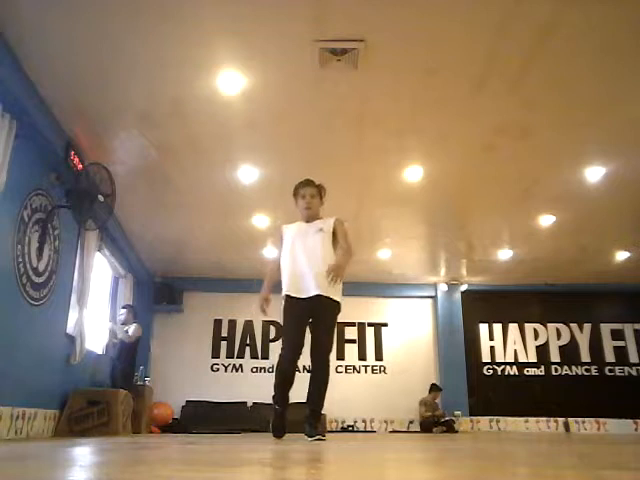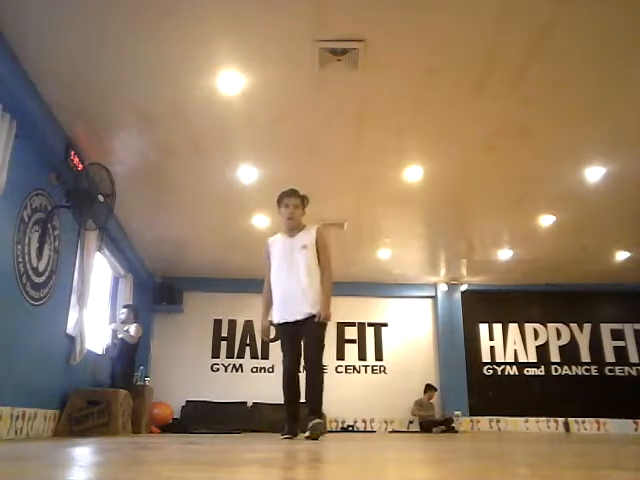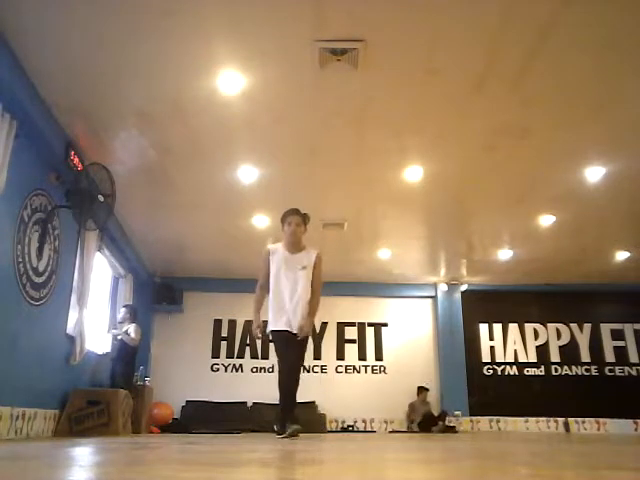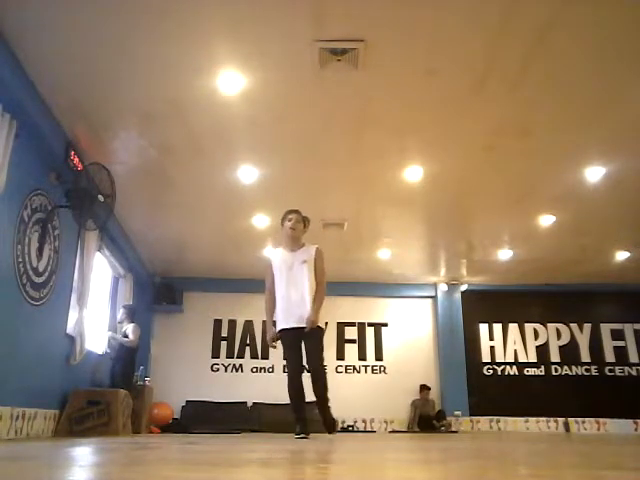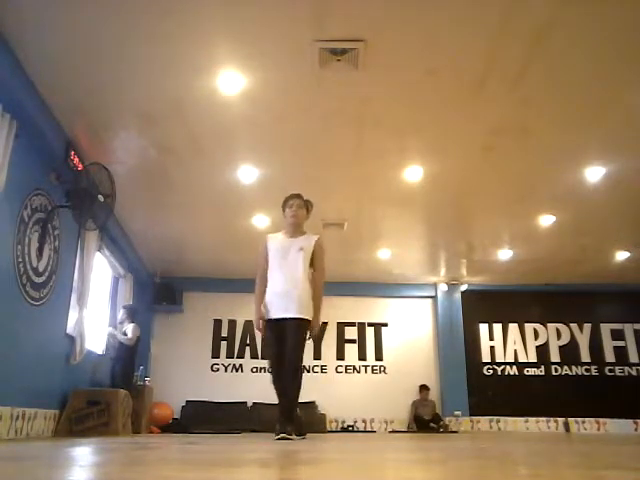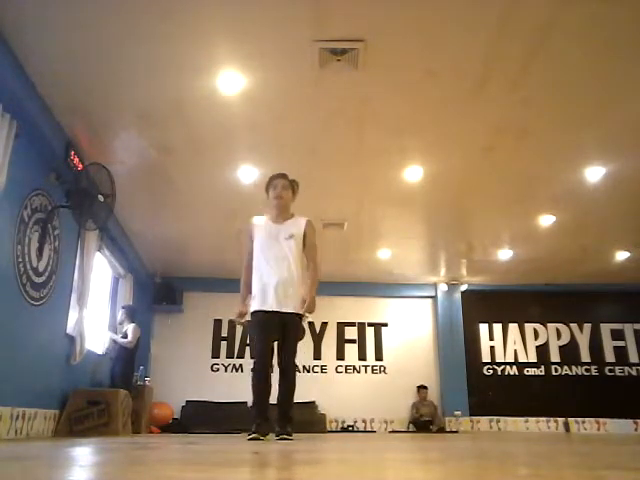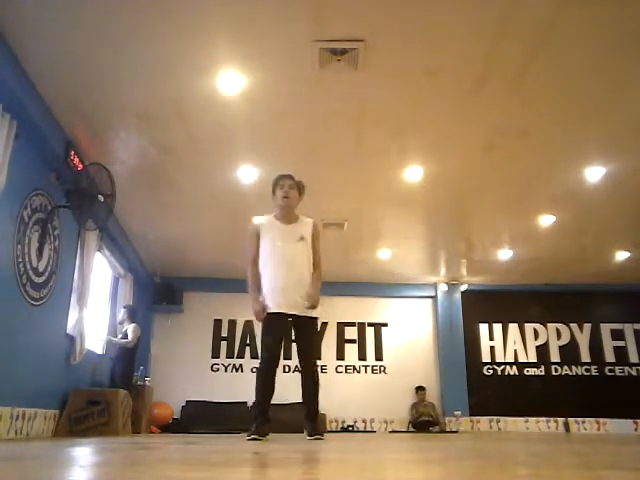
dt=0.7s
person 1, frame 1
left shoulder: (333, 224)
right shoulder: (286, 231)
left elbow: (345, 248)
right elbow: (277, 262)
left wrist: (341, 263)
right wrist: (265, 289)
left hip: (326, 294)
right hip: (295, 294)
left knee: (320, 357)
right knee: (290, 352)
left ankle: (313, 421)
right ankle: (280, 405)
person 1, frame 2
left shoulder: (315, 234)
right shoulder: (272, 243)
left elbow: (326, 270)
right elbow: (269, 282)
left wrist: (326, 304)
right wrist: (265, 316)
left hip: (313, 310)
right hip: (285, 313)
left knee: (313, 361)
right knee: (290, 366)
left ankle: (315, 416)
right ankle: (291, 422)
person 1, frame 3
left shoulder: (314, 257)
right shoulder: (271, 253)
left elbow: (316, 292)
right elbow: (262, 286)
left wrist: (309, 319)
right wrist: (256, 316)
left hip: (301, 323)
right hip: (278, 322)
left knee: (294, 372)
right knee: (286, 369)
left ankle: (283, 421)
right ankle: (289, 419)
person 1, frame 4
left shoulder: (314, 252)
right shoulder: (273, 256)
left elbow: (321, 285)
right elbow: (270, 292)
left wrist: (314, 313)
right wrist: (270, 324)
left hip: (311, 320)
right hip: (286, 322)
left knee: (316, 367)
right knee: (293, 372)
left ankle: (324, 410)
right ankle: (300, 422)
person 1, frame 5
left shoulder: (314, 242)
right shoulder: (270, 241)
left elbow: (318, 280)
right elbow: (261, 276)
left wrist: (317, 315)
right wrist: (258, 307)
left hip: (299, 311)
right hip: (273, 312)
left knee: (292, 363)
right knee: (276, 366)
left ankle: (286, 421)
right ankle: (293, 418)
person 1, frame 6
left shoulder: (304, 225)
right shoulder: (256, 226)
left elbow: (311, 262)
right elbow: (248, 266)
left wrist: (311, 293)
right wrist: (243, 301)
left hip: (293, 303)
right hip: (261, 302)
left knee: (287, 362)
right knee: (261, 359)
left ankle: (284, 422)
right ankle: (260, 422)
person 1, frame 7
left shoulder: (310, 227)
right shoulder: (261, 226)
left elbow: (317, 265)
right elbow: (252, 264)
left wrist: (315, 289)
right wrist: (255, 298)
left hip: (305, 305)
right hip: (273, 304)
left knee: (308, 362)
right knee: (269, 359)
left ankle: (311, 420)
right ankle: (260, 422)
